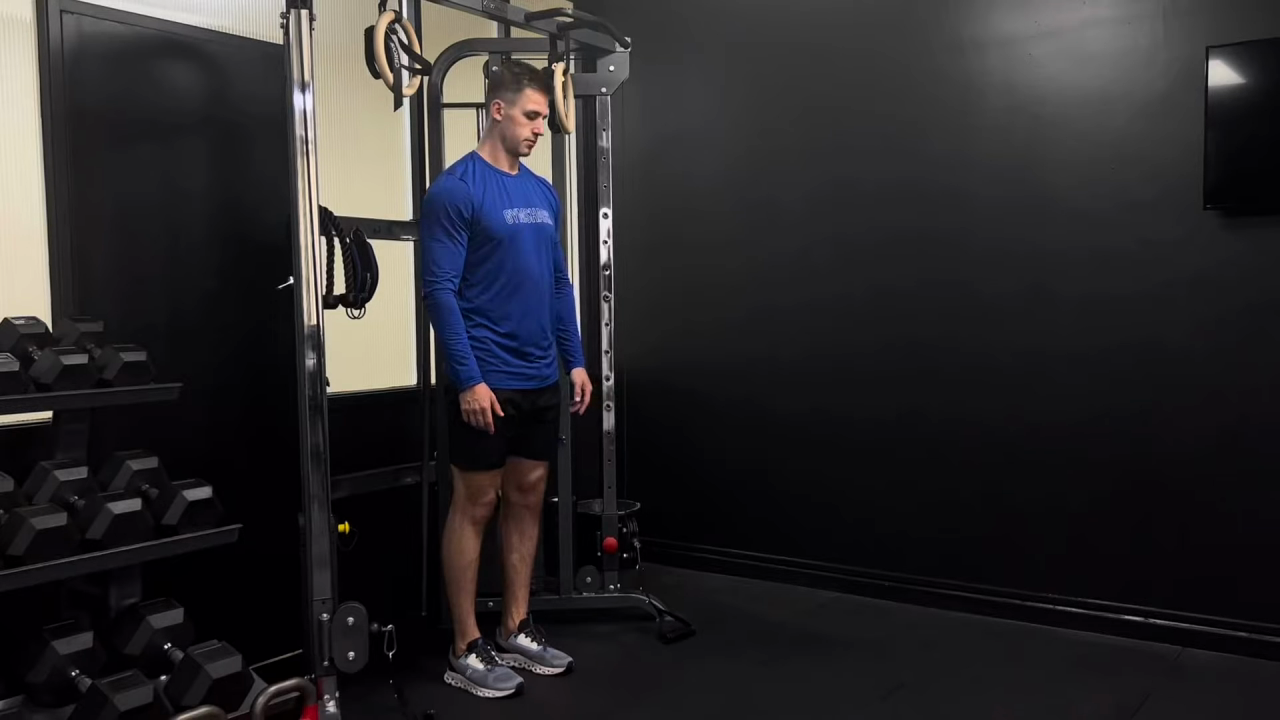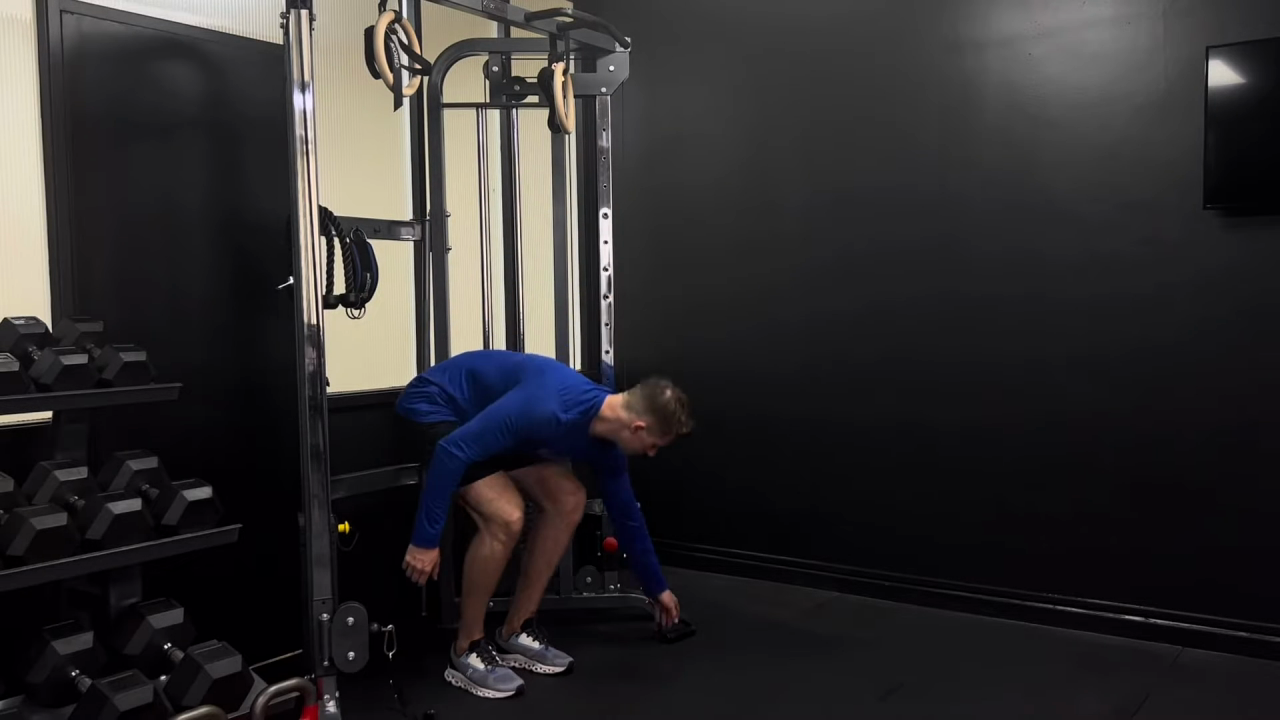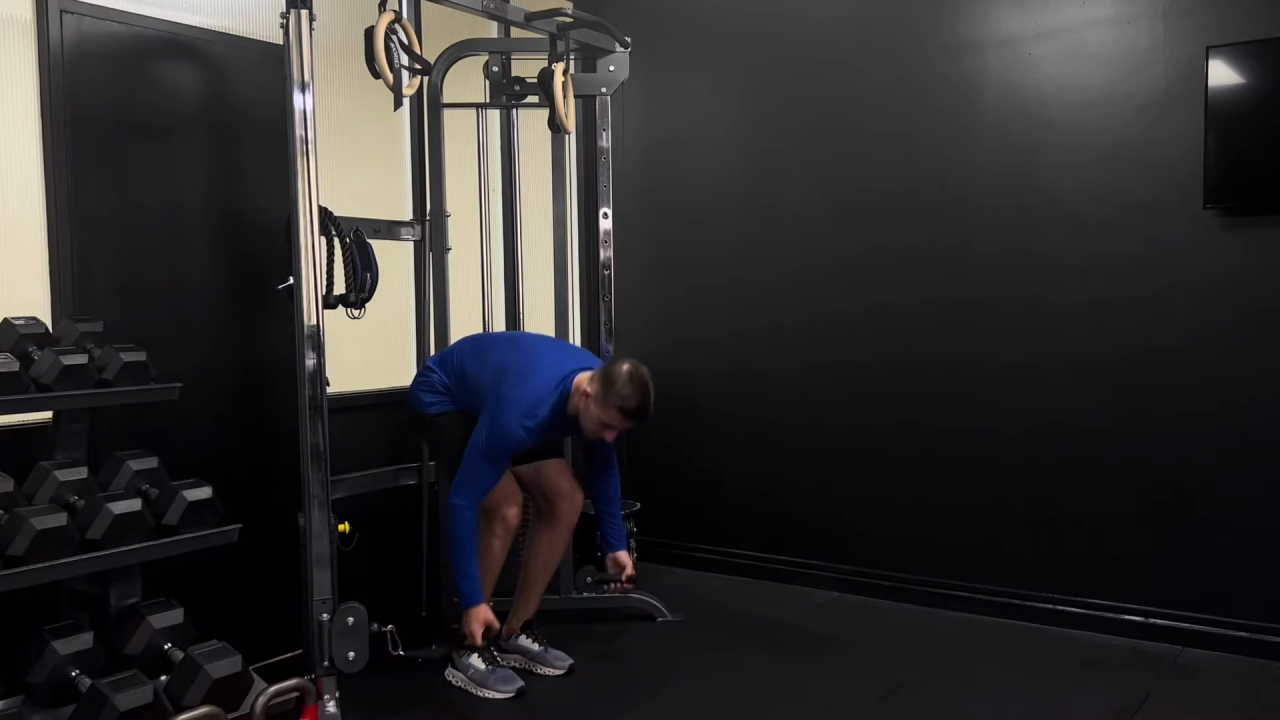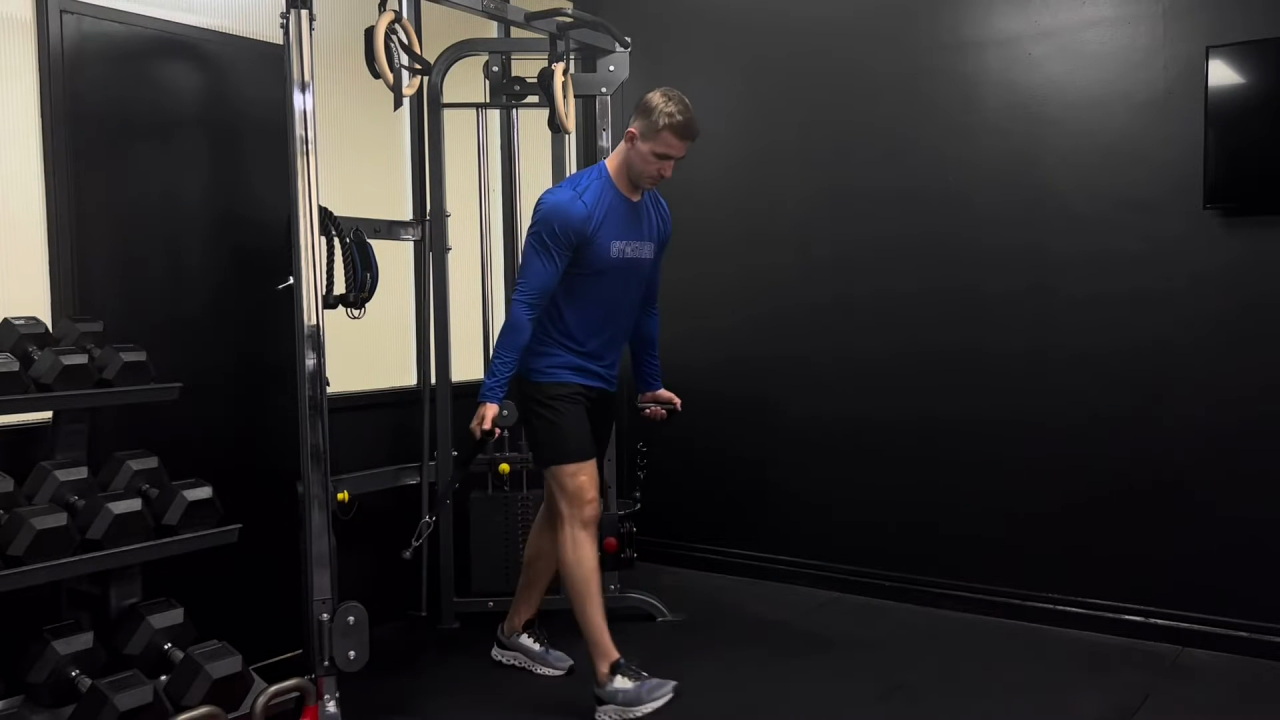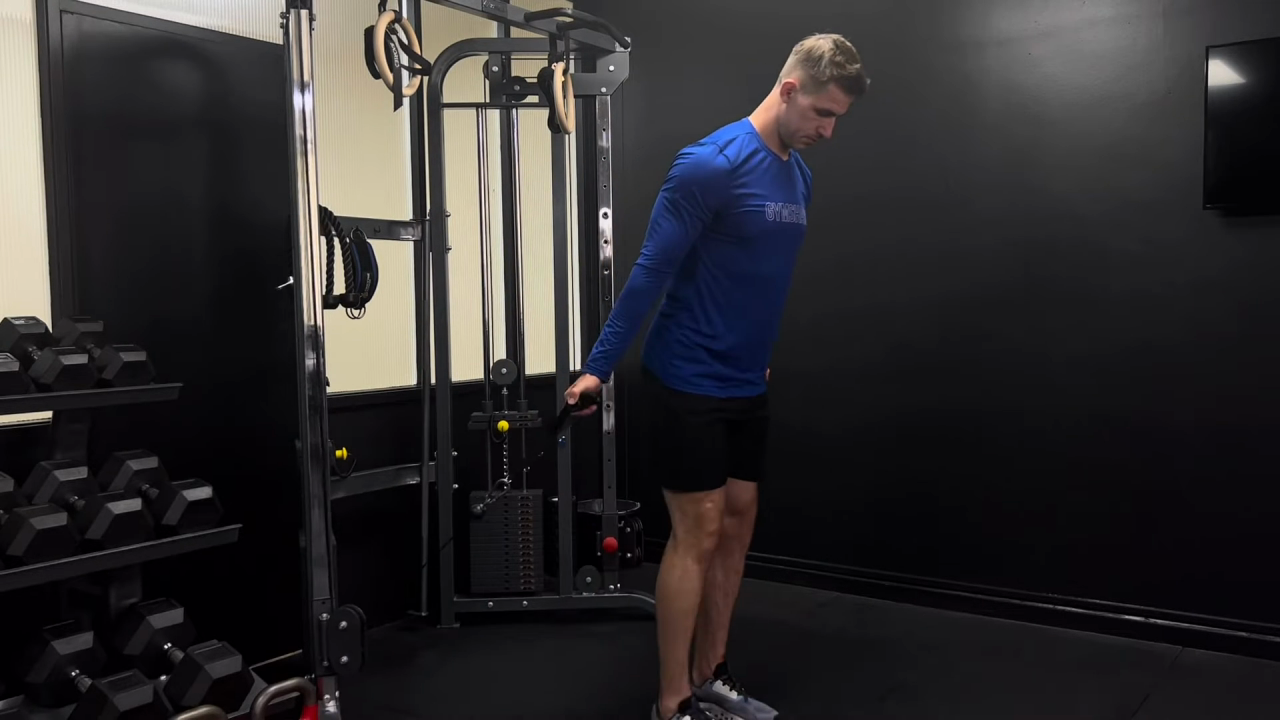
dt=1s
person 1, frame 1
left shoulder: (543, 193)
right shoulder: (457, 190)
right elbow: (440, 291)
left wrist: (574, 360)
right wrist: (469, 379)
left hip: (539, 380)
right hip: (486, 383)
left knee: (528, 499)
right knee: (476, 506)
left ankle: (516, 632)
right ankle: (465, 650)
person 1, frame 2
left shoulder: (604, 435)
right shoulder: (548, 411)
left elbow: (626, 514)
right elbow: (452, 451)
left wrist: (657, 587)
right wrist: (425, 539)
left hip: (487, 412)
right hip: (434, 407)
left knee: (568, 501)
right knee: (506, 516)
left ankle: (515, 632)
right ankle: (467, 649)
person 1, frame 3
left shoulder: (601, 391)
right shoulder: (520, 415)
left elbow: (604, 470)
right elbow: (462, 502)
left wrist: (615, 543)
right wrist: (472, 601)
right hip: (445, 397)
left knee: (567, 501)
right knee: (505, 510)
left ankle: (516, 633)
right ankle: (470, 652)
person 1, frame 4
left shoulder: (656, 214)
right shoulder: (568, 207)
right elbow: (526, 304)
left wrist: (651, 382)
right wrist: (493, 392)
left hip: (600, 381)
right hip: (551, 378)
left knee: (565, 507)
right knee: (583, 508)
left ankle: (515, 632)
person 1, frame 5
left shoulder: (797, 175)
right shoulder: (709, 165)
right elbow: (652, 271)
right wrist: (598, 367)
left hip: (745, 386)
right hip: (689, 384)
left knee: (736, 528)
right knee: (698, 536)
